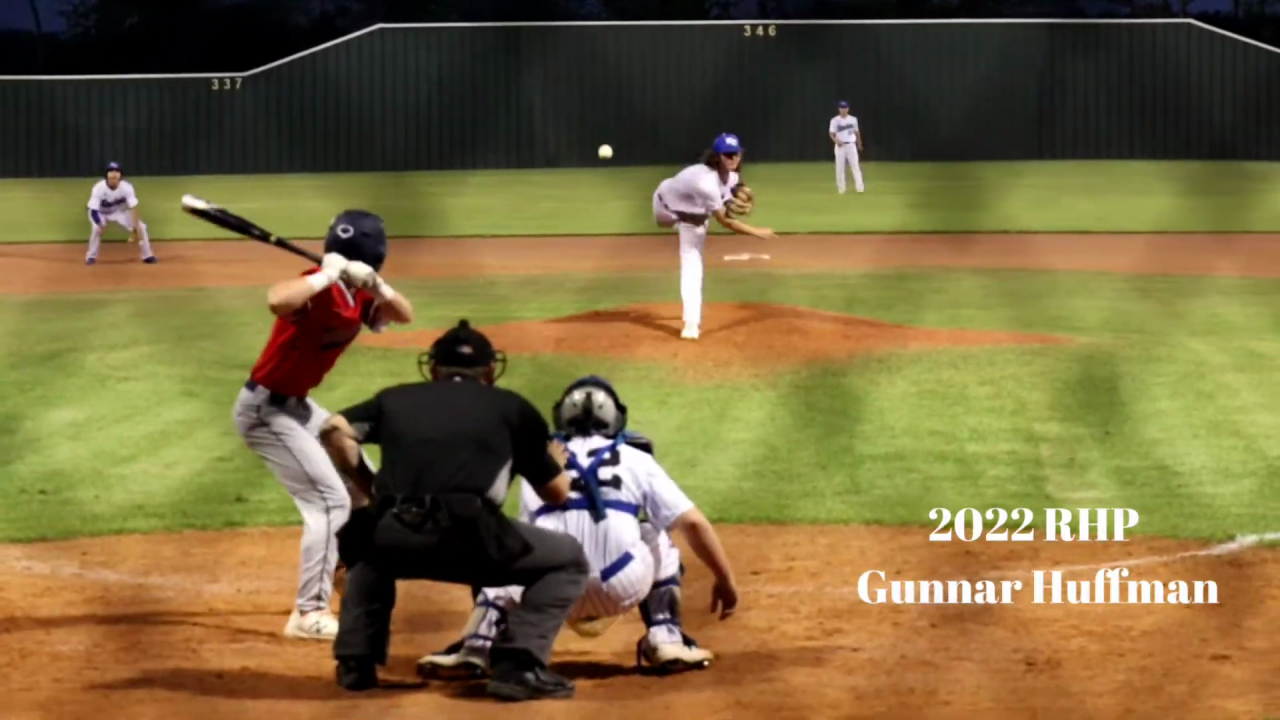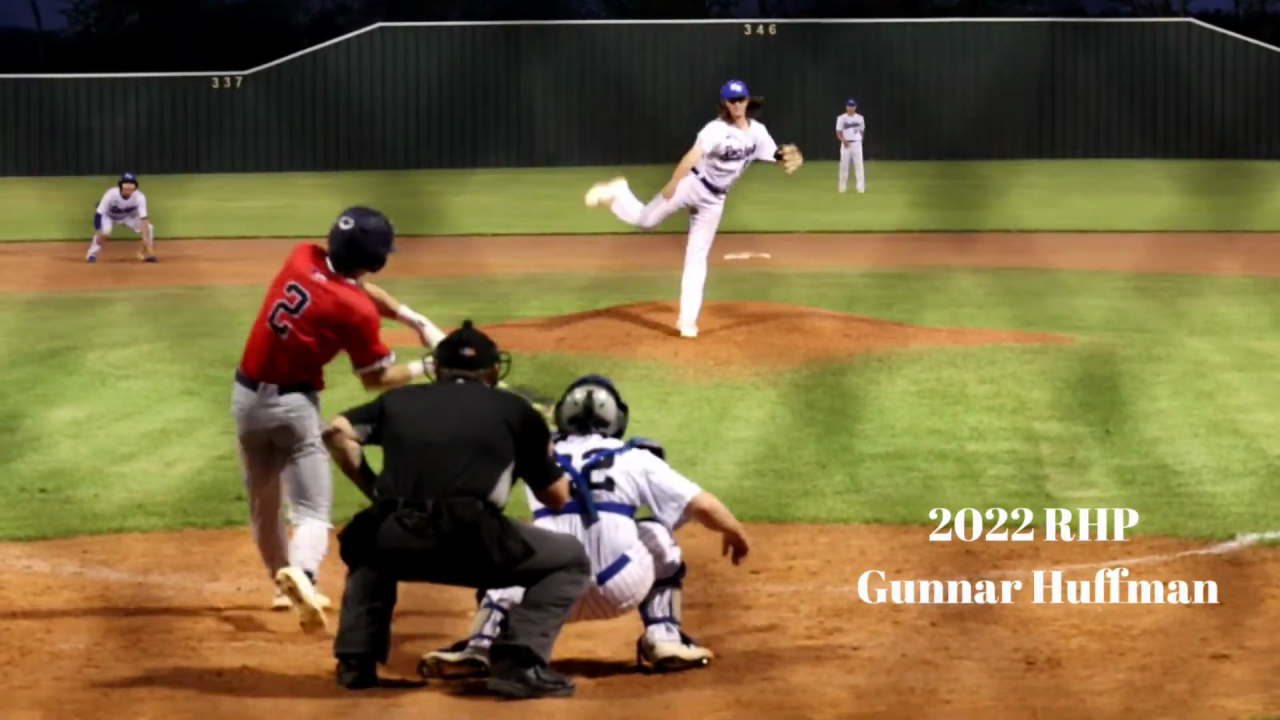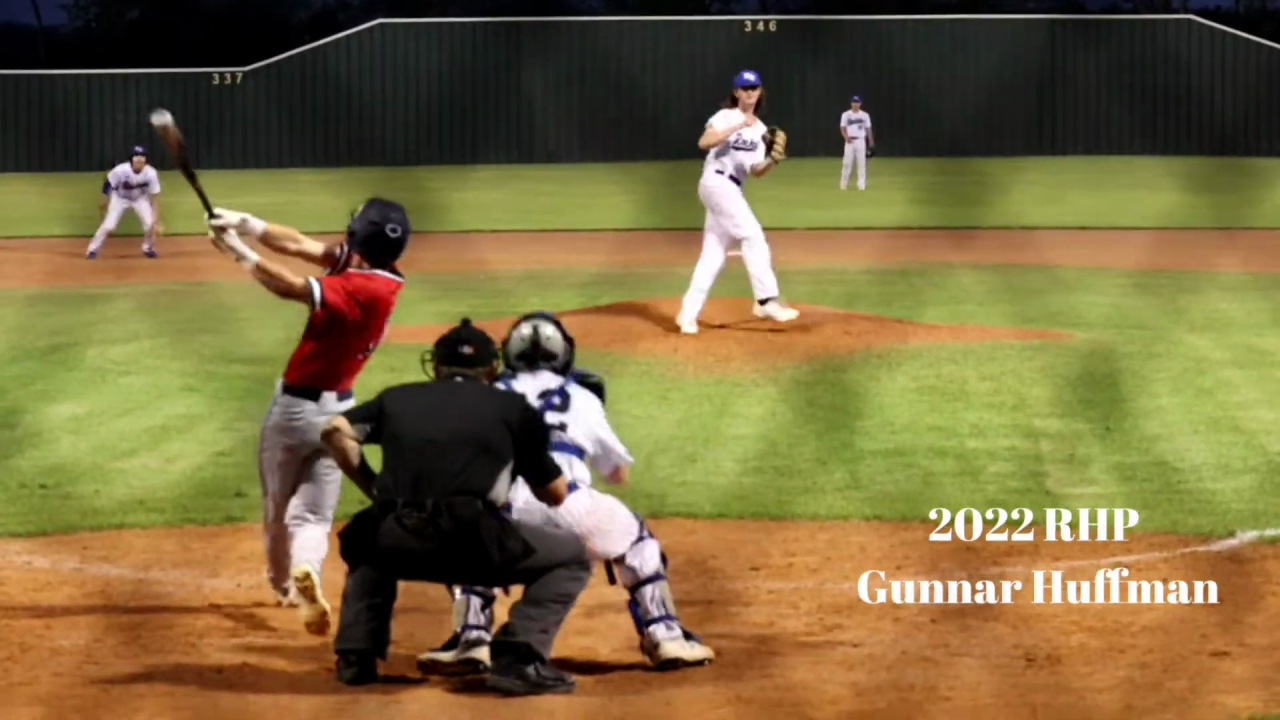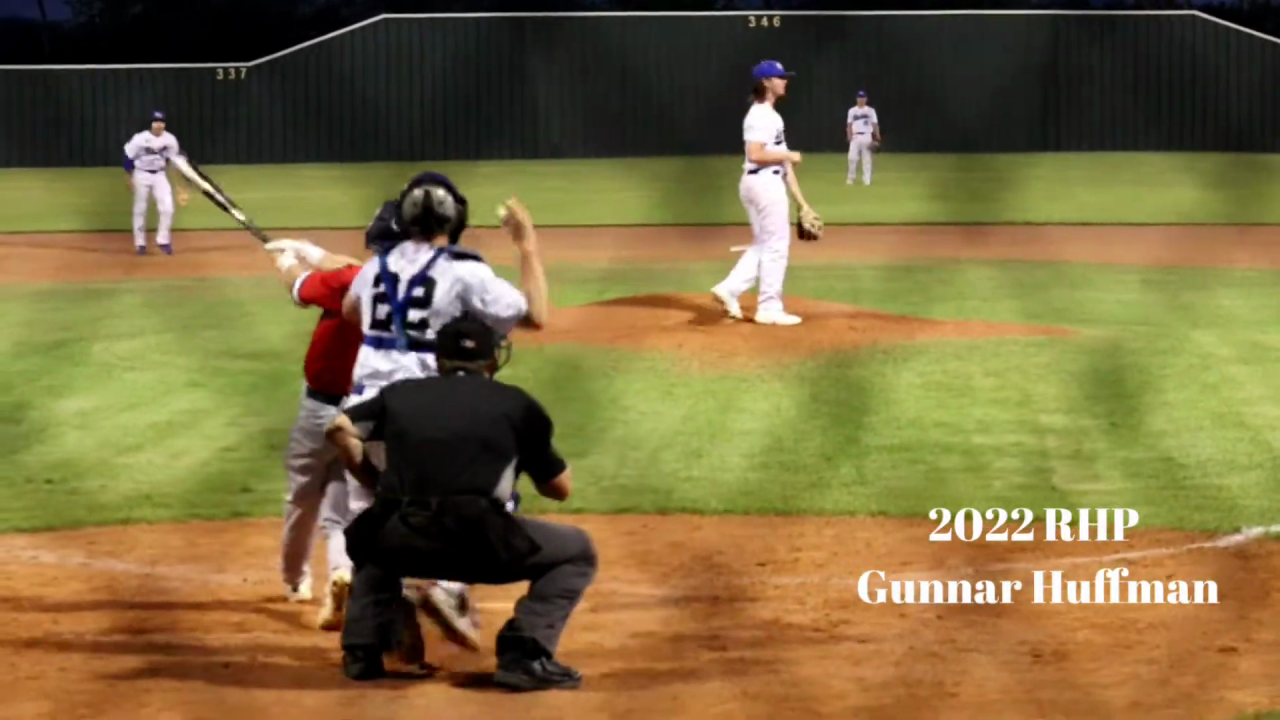
dt=0.3s
person 1, frame 1
left shoulder: (358, 292)
right shoulder: (319, 288)
left elbow: (403, 314)
right elbow: (278, 301)
left wrist: (371, 281)
right wrist: (323, 276)
left hip: (294, 404)
right hip: (267, 410)
right knee: (329, 502)
left ankle: (334, 566)
right ankle: (309, 613)
person 1, frame 2
left shoulder: (304, 258)
right shoulder: (359, 310)
right elbow: (378, 380)
left wrist: (417, 321)
right wrist: (428, 365)
left hip: (246, 399)
right hip: (290, 406)
left knee: (264, 506)
right knee: (310, 511)
left ankle: (285, 583)
right ankle: (298, 575)
person 1, frame 3
left shoulder: (362, 290)
right shoulder: (384, 276)
left elbow: (290, 288)
right elbow: (302, 245)
left wrist: (240, 251)
right wrist: (243, 221)
left hip: (297, 405)
right hip: (337, 410)
left knee: (277, 507)
right knee: (314, 516)
left ankle: (284, 582)
right ankle: (305, 570)
person 1, frame 4
left shoulder: (345, 282)
left elbow: (297, 282)
left wrist: (285, 257)
right wrist: (311, 252)
left hip: (322, 412)
left knee: (303, 505)
right knee: (339, 517)
left ankle: (295, 580)
right ankle: (344, 570)
person 2, frame 1
left shoulder: (396, 397)
right shoulder: (512, 406)
left elbow: (334, 430)
right elbow: (557, 492)
left wrist: (370, 488)
right wrist: (552, 457)
left hip: (393, 540)
right hip: (466, 539)
left knee: (371, 540)
right knee: (569, 561)
left ankle: (355, 661)
right ankle: (518, 666)
person 2, frame 2
left shoulder: (399, 399)
right shoulder: (515, 408)
left elbow: (337, 431)
right elbow: (557, 496)
left wrist: (373, 490)
right wrist: (546, 455)
left hip: (396, 542)
right hip: (469, 542)
left knee: (373, 541)
right knee: (570, 559)
left ankle: (356, 659)
right ankle: (520, 663)
person 2, frame 3
left shoulder: (398, 397)
right shoulder: (513, 407)
left elbow: (336, 430)
right elbow: (555, 494)
left wrist: (374, 489)
right wrist: (533, 451)
left hip: (397, 542)
right hip: (470, 541)
left knee: (373, 538)
right knee: (571, 557)
left ankle: (355, 655)
right ankle: (519, 660)
person 2, frame 4
left shoulder: (400, 393)
right shoulder: (516, 402)
left elbow: (339, 428)
right elbow: (559, 488)
left wrist: (377, 486)
left hip: (401, 540)
right hip: (476, 540)
left knee: (377, 533)
right knee: (577, 552)
left ankle: (363, 649)
right ankle: (525, 655)
person 3, frame 1
right shoulder: (635, 459)
right elbow: (693, 522)
right wrist: (725, 579)
right hip: (622, 584)
right knee: (658, 540)
left ankle: (475, 649)
right ankle: (665, 640)
person 3, frame 2
right shoulder: (635, 458)
right elbow: (703, 506)
right wrist: (737, 534)
right hip: (620, 588)
right knee: (658, 537)
left ankle: (479, 647)
right ankle: (664, 638)
person 3, frame 3
right shoulder: (582, 398)
right elbow: (619, 474)
left hip: (506, 517)
right hip: (567, 511)
right knee: (635, 540)
left ankle: (471, 640)
right ankle: (664, 638)
person 3, frame 4
left shoulder: (380, 264)
right shoulder: (463, 272)
left elbow: (350, 314)
right elbow: (536, 316)
right wrist: (528, 245)
left hip: (368, 408)
right ankle: (446, 591)
person 4, frame 1
left shoulder: (728, 173)
right shoulder: (706, 181)
right elbow: (725, 221)
right wrist: (756, 232)
left hip: (695, 213)
right hip: (667, 207)
left knee: (691, 265)
right knee: (666, 225)
left ankle: (692, 322)
person 4, frame 2
left shoulder: (758, 131)
right shoulder: (715, 129)
left elbow: (776, 156)
right elbow: (692, 155)
left wrist: (788, 158)
right wrist: (673, 182)
left hip: (714, 199)
right hip: (691, 184)
left knee: (698, 256)
right knee: (645, 219)
left ankle: (688, 318)
right ankle: (614, 194)
person 4, frame 3
left shoulder: (760, 129)
right shoulder: (725, 117)
left elbow: (757, 170)
right elbow: (704, 142)
left wrist: (775, 157)
right wrist: (736, 126)
left hip: (730, 190)
right hip: (716, 183)
left knee: (713, 254)
right knee: (753, 238)
left ankle: (689, 314)
right ankle: (767, 302)
person 4, frame 4
left shoulder: (772, 115)
right shoulder: (760, 114)
left elbow: (786, 161)
right elbow: (755, 155)
left wrist: (799, 198)
right wrist: (787, 156)
left hip: (755, 185)
right hip: (765, 183)
left knee: (763, 246)
right knee: (776, 246)
left ankle: (729, 288)
right ankle: (769, 308)
